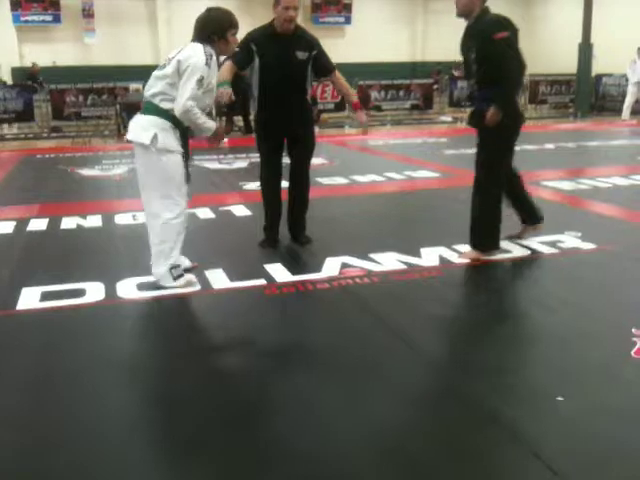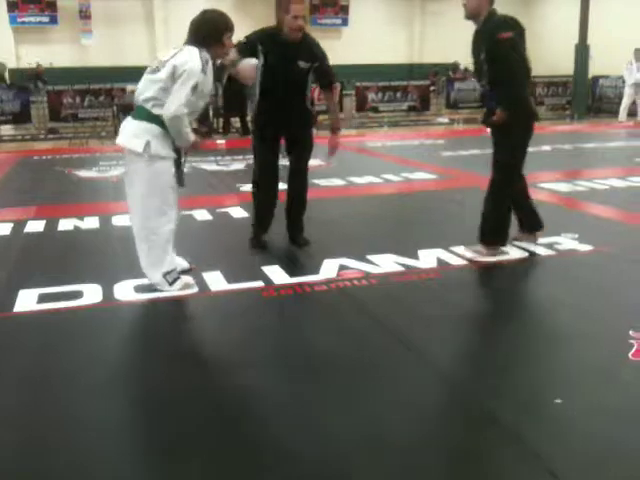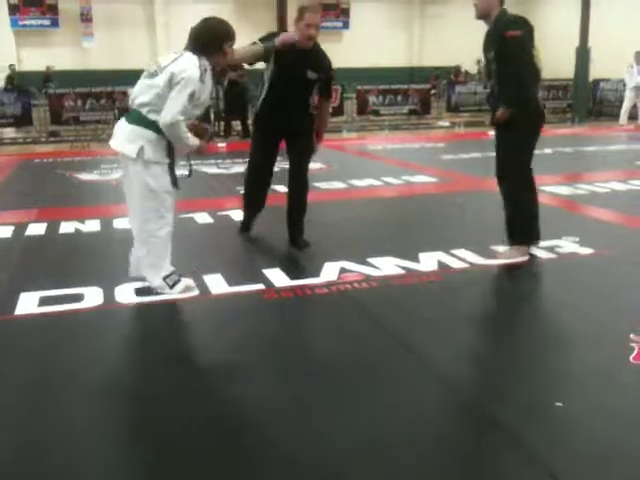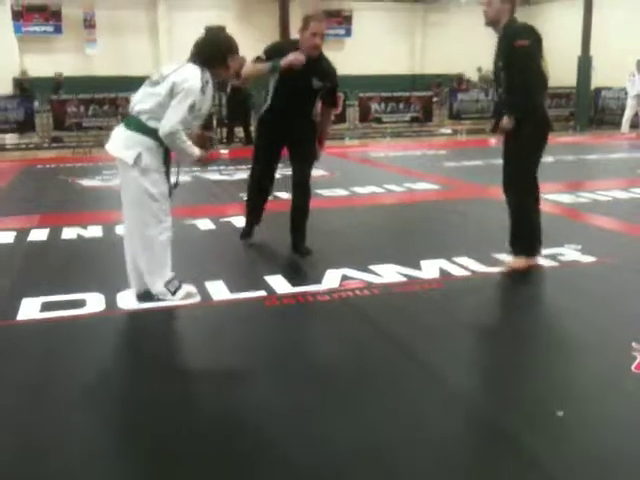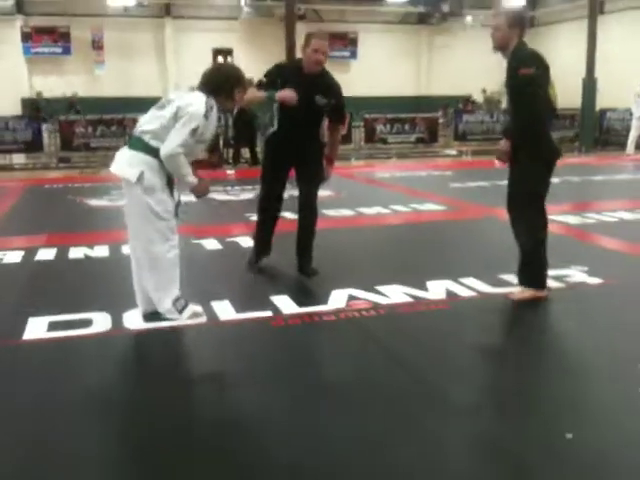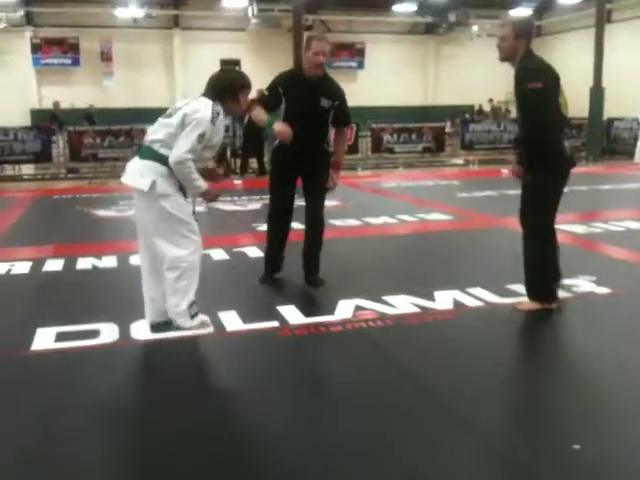
dt=0.2s
person 1, frame 1
left shoulder: (197, 54)
right shoulder: (200, 58)
right elbow: (185, 107)
left wrist: (206, 129)
right wrist: (211, 129)
left hip: (155, 131)
right hip: (159, 134)
left knee: (162, 202)
right knee: (170, 205)
left ankle: (168, 260)
right ankle: (166, 272)
person 1, frame 2
left shoulder: (186, 56)
right shoulder: (196, 63)
right elbow: (174, 112)
left wrist: (183, 138)
right wrist: (187, 141)
left hip: (144, 134)
right hip: (151, 139)
left knee: (156, 207)
right knee: (156, 209)
left ankle: (165, 262)
right ankle: (163, 275)
person 1, frame 3
left shoulder: (183, 60)
right shoulder: (194, 71)
right elbow: (170, 119)
left wrist: (190, 128)
right wrist: (192, 144)
left hip: (136, 135)
right hip: (144, 141)
left knee: (150, 209)
right knee: (154, 211)
left ankle: (144, 266)
right ankle: (162, 278)
person 1, frame 4
left shoulder: (187, 73)
right shoulder: (196, 83)
right elbow: (170, 129)
left wrist: (192, 140)
right wrist: (195, 154)
left hip: (133, 143)
right hip: (141, 147)
left knee: (142, 218)
right knee: (153, 219)
left ankle: (145, 282)
right ankle: (163, 286)
person 1, frame 5
left shoulder: (194, 100)
right shoulder: (200, 109)
right elbow: (171, 151)
left wrist: (197, 159)
right wrist: (192, 183)
left hip: (139, 164)
right hip: (145, 169)
left knee: (146, 239)
right knee: (161, 238)
left ankle: (152, 303)
right ankle: (170, 306)
person 1, frame 6
left shoulder: (204, 107)
right shoulder: (208, 115)
right elbow: (180, 158)
right wrist: (201, 189)
left hip: (148, 174)
right hip: (156, 177)
left knee: (156, 247)
right knee: (186, 242)
left ankle: (159, 313)
right ankle: (183, 312)
person 2, frame 1
left shoulder: (495, 26)
right shoulder: (472, 31)
left elbow: (514, 68)
left wrist: (499, 107)
right wrist: (480, 106)
left hip: (500, 115)
right hip: (487, 111)
left knee: (487, 176)
right knee: (501, 170)
left ankle: (484, 244)
right ankle: (530, 218)
person 2, frame 2
left shoulder: (504, 27)
right shoulder: (481, 33)
left elbow: (519, 70)
left wrist: (507, 108)
right wrist: (492, 107)
left hip: (515, 115)
right hip: (500, 113)
left knee: (503, 174)
right knee: (509, 171)
left ankle: (492, 240)
right ankle: (529, 227)
person 2, frame 3
left shoulder: (513, 26)
right shoulder: (493, 32)
left elbow: (524, 70)
left wrist: (509, 106)
right wrist: (498, 107)
left hip: (522, 115)
right hip: (508, 115)
left knee: (515, 175)
right knee: (509, 174)
left ankle: (522, 239)
right ankle: (527, 234)
person 2, frame 4
left shoulder: (521, 34)
right shoulder: (505, 38)
left elbow: (531, 80)
left wrist: (511, 116)
right wrist: (503, 116)
left hip: (528, 123)
right hip: (516, 123)
left knee: (521, 185)
right knee: (516, 184)
left ankle: (526, 251)
right ankle: (528, 244)
person 2, frame 5
left shoulder: (527, 60)
right shoulder: (517, 60)
left elbow: (532, 109)
left wrist: (510, 140)
right wrist: (509, 141)
left hip: (534, 151)
right hip: (526, 149)
left knee: (528, 212)
right knee: (520, 209)
left ankle: (535, 283)
right ankle: (533, 269)
person 2, frame 6
left shoulder: (534, 71)
right shoulder: (528, 69)
left elbow: (540, 122)
left wrist: (522, 160)
right wrist: (523, 158)
left hip: (546, 162)
right hip: (543, 159)
left knee: (537, 226)
right knee: (535, 222)
left ankle: (543, 296)
right ankle: (548, 279)
person 3, frame 1
left shoulder: (308, 42)
right shoulder: (257, 39)
left elbow: (332, 74)
right elbow: (232, 63)
left wrist: (356, 106)
right wrist: (223, 84)
left hip: (301, 117)
right hip: (268, 118)
left knee: (301, 175)
right knee: (270, 175)
left ankle: (298, 229)
right ankle: (271, 232)
person 3, frame 2
left shoulder: (313, 50)
right shoulder: (263, 38)
left elbow: (329, 90)
right elbow: (231, 55)
left wrist: (335, 130)
right wrist: (240, 62)
left hip: (299, 119)
right hip: (266, 117)
left knee: (299, 175)
right knee: (265, 175)
left ankle: (296, 231)
right ankle: (259, 230)
person 3, frame 3
left shoulder: (321, 61)
left elbow: (324, 101)
left wrist: (319, 134)
left hip: (300, 122)
right hip: (268, 118)
left knee: (299, 177)
right knee: (258, 171)
left ankle: (296, 233)
right ankle: (249, 216)
person 3, frame 4
left shoulder: (327, 71)
right shoulder: (280, 49)
left elbow: (327, 109)
right elbow: (246, 73)
left wrist: (320, 142)
right wrist: (280, 64)
left hip: (303, 130)
right hip: (271, 124)
left knee: (301, 184)
right knee: (260, 177)
left ankle: (298, 240)
right ankle: (250, 222)
person 3, frame 5
left shoulder: (331, 87)
right shoulder: (282, 71)
left elbow: (335, 127)
right elbow: (249, 97)
left wrist: (329, 161)
right wrist: (274, 95)
left hip: (310, 150)
right hip: (278, 146)
left knee: (308, 204)
right knee: (269, 199)
left ankle: (304, 260)
right ankle: (259, 250)
person 3, frame 6
left shoulder: (334, 91)
right shoulder: (285, 81)
left elbow: (341, 131)
right elbow: (256, 111)
left wrist: (336, 168)
right wrist: (273, 122)
left hip: (317, 160)
right hip: (285, 157)
left knee: (315, 215)
right knee: (279, 212)
left ankle: (311, 271)
right ankle: (271, 268)
